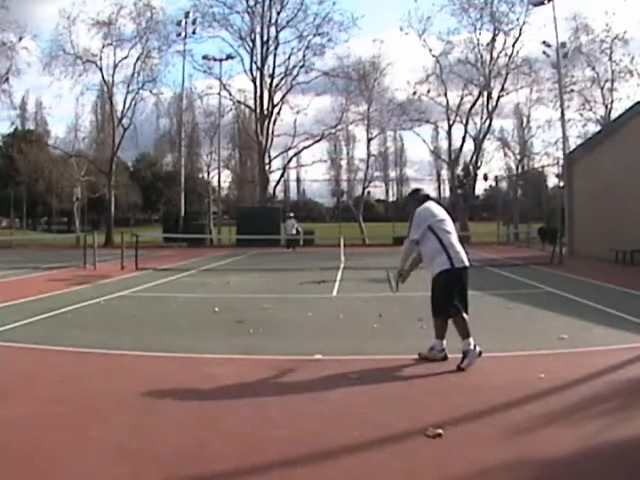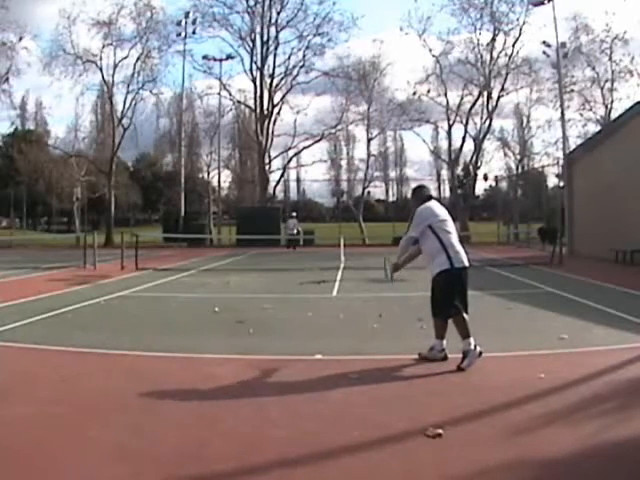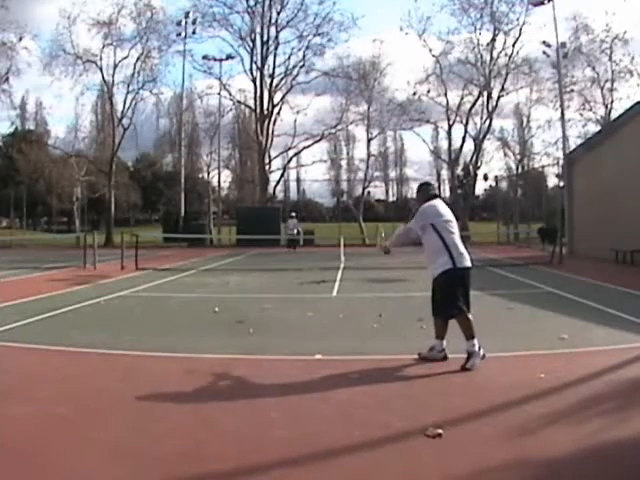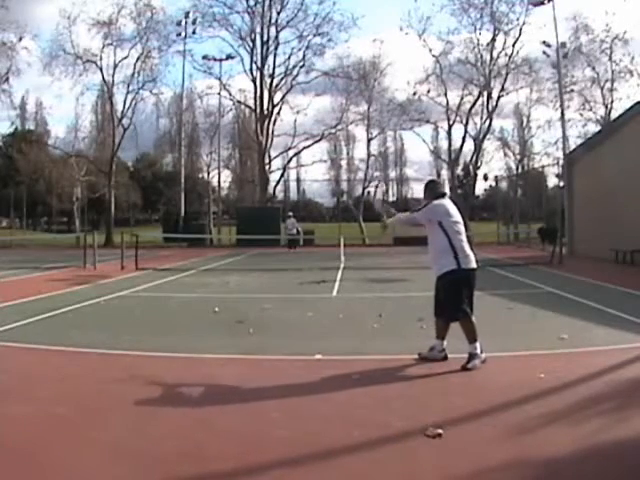
dt=0.3s
person 1, frame 1
left shoulder: (422, 211)
right shoulder: (430, 212)
left elbow: (411, 242)
right elbow: (422, 249)
left wrist: (402, 266)
right wrist: (408, 270)
left hip: (450, 266)
right hip: (444, 268)
left knee: (454, 308)
right knee: (439, 309)
left ankle: (470, 347)
right ankle: (439, 349)
person 1, frame 2
left shoulder: (424, 210)
right shoulder: (432, 211)
left elbow: (408, 239)
right elbow: (420, 245)
left wrist: (398, 260)
right wrist: (403, 263)
left hip: (450, 266)
right hip: (444, 268)
left knee: (454, 308)
right knee: (439, 309)
left ankle: (470, 347)
right ankle: (439, 348)
person 1, frame 3
left shoulder: (428, 208)
right shoulder: (435, 209)
left elbow: (407, 230)
right elbow: (416, 234)
left wrist: (389, 245)
right wrist: (395, 243)
left hip: (453, 267)
right hip: (445, 268)
left knee: (458, 308)
right knee: (439, 310)
left ankle: (474, 349)
right ankle: (439, 349)
person 1, frame 4
left shoulder: (437, 206)
right shoulder: (441, 208)
left elbow: (410, 218)
right elbow: (416, 219)
left wrist: (389, 221)
right wrist: (395, 217)
left hip: (458, 268)
right hip: (449, 269)
left knee: (461, 311)
right knee: (442, 311)
left ankle: (476, 351)
right ankle: (439, 349)
